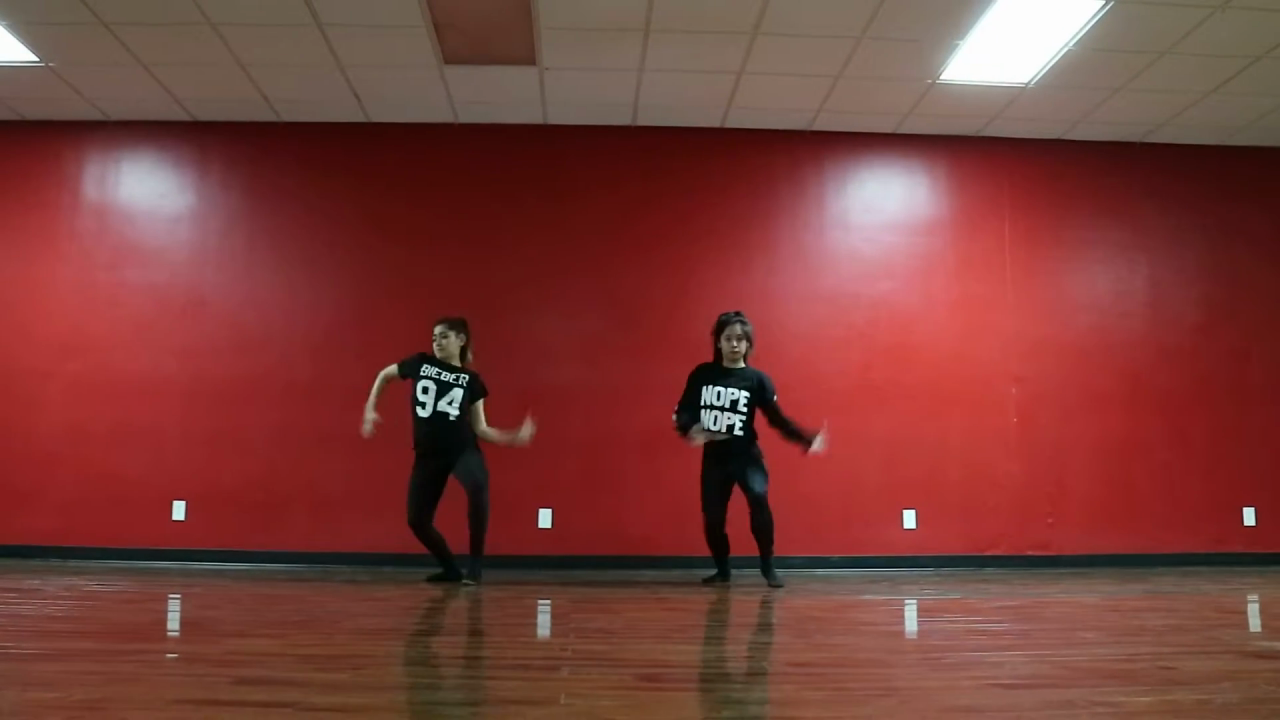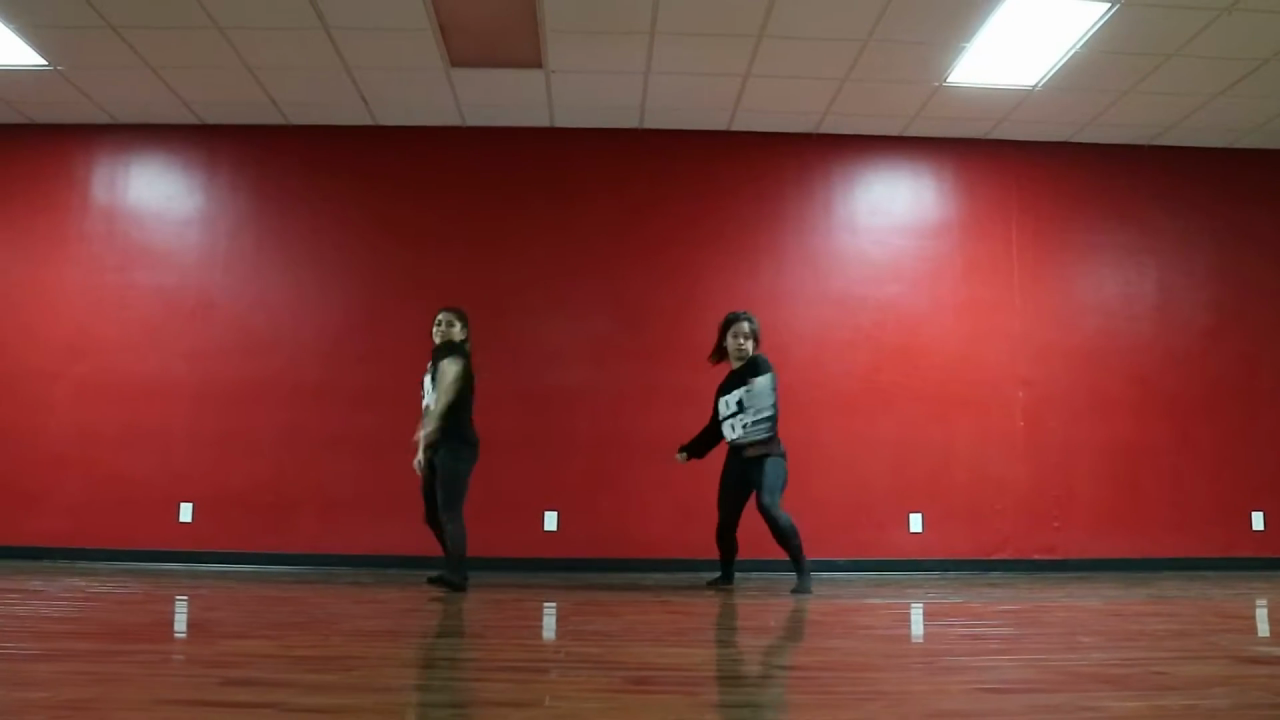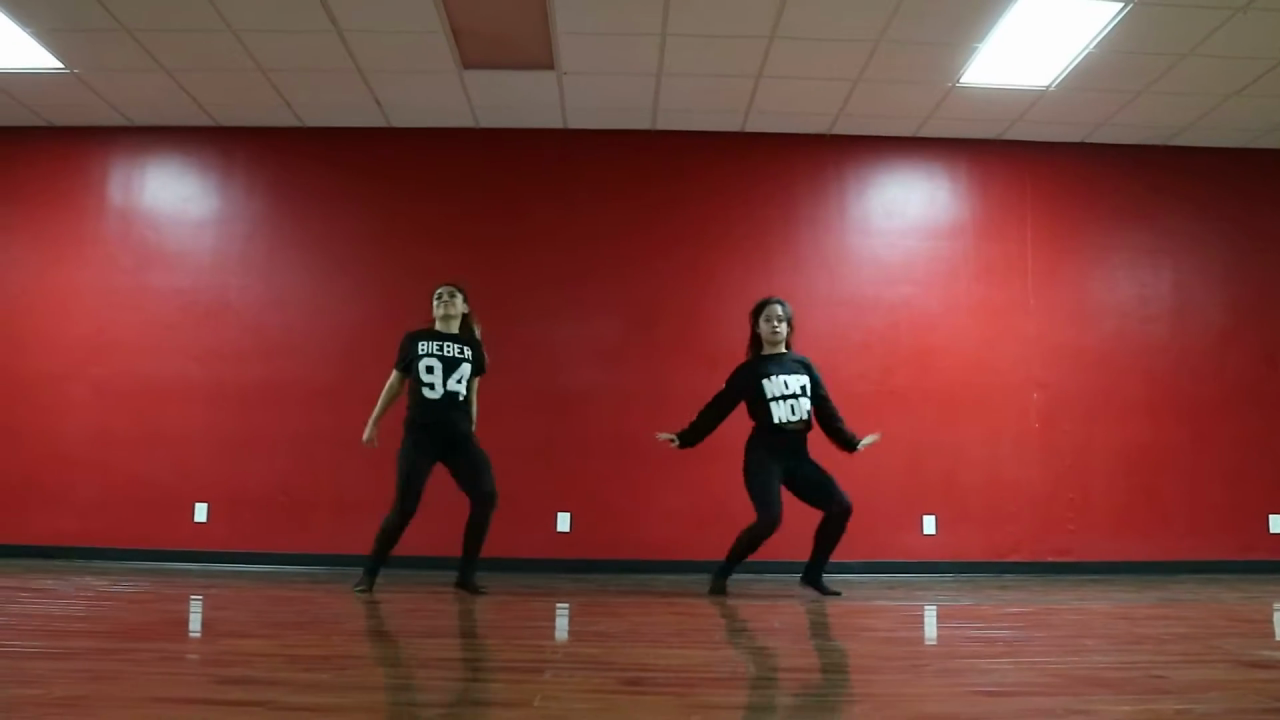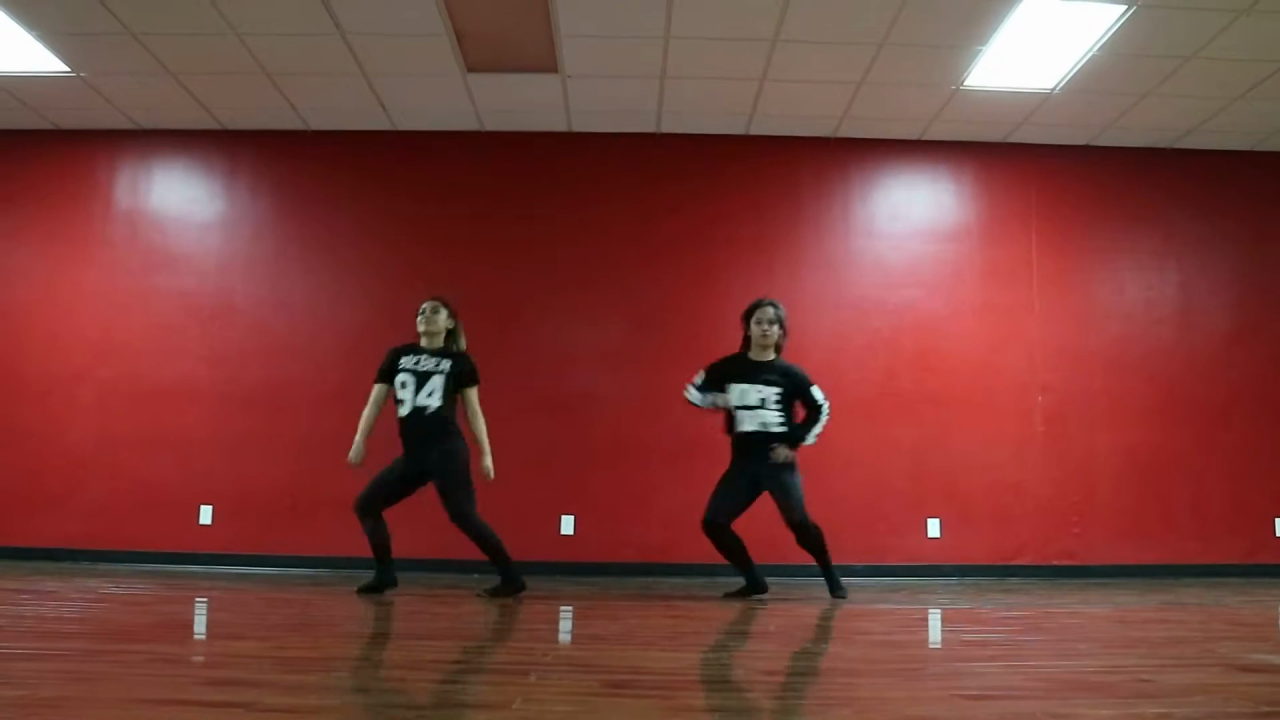
dt=0.5s
person 1, frame 1
left shoulder: (473, 380)
right shoulder: (420, 364)
left elbow: (481, 429)
right elbow: (384, 375)
left wrist: (515, 437)
right wrist: (370, 408)
left hip: (463, 450)
right hip: (427, 455)
left knee: (477, 486)
right knee: (417, 521)
left ankle: (475, 564)
right ankle: (450, 567)
person 1, frame 2
left shoulder: (452, 352)
right shoulder: (440, 359)
left elbow: (448, 382)
left wrist: (429, 424)
right wrist: (421, 451)
left hip: (457, 445)
right hip: (439, 445)
left knee: (448, 510)
right knee: (433, 514)
left ankle: (457, 574)
right ankle: (453, 570)
person 1, frame 3
left shoulder: (473, 347)
right shoulder: (414, 340)
right elbow: (394, 385)
left wrist: (471, 438)
right wrist: (371, 425)
left hip: (459, 436)
right hip: (419, 435)
left knee: (486, 495)
right knee: (405, 507)
left ankle: (466, 573)
right ankle: (370, 571)
person 1, frame 4
left shoulder: (460, 360)
right shoulder: (398, 356)
left elbow: (473, 410)
right elbow: (375, 402)
left wrist: (486, 454)
right wrist: (359, 442)
left hip: (446, 448)
right hip: (414, 453)
left knee: (463, 515)
right knee: (366, 504)
left ankle: (511, 576)
right ankle: (385, 573)
person 2, frame 1
left shoulder: (758, 379)
right shoulder: (701, 374)
left elbow: (777, 419)
right elbow: (682, 410)
left wrist: (808, 440)
right wrist: (690, 428)
left hip: (745, 454)
right hip: (714, 457)
left knee: (758, 496)
right knee: (712, 519)
left ankle: (768, 568)
right ankle: (722, 569)
person 2, frame 2
left shoulder: (759, 367)
right shoulder: (726, 385)
left elbow: (762, 400)
right elbow: (715, 428)
left wrist: (761, 439)
right wrist: (689, 451)
left hip: (768, 454)
right hip: (737, 459)
left knee: (768, 507)
right knee: (725, 522)
left ankle: (803, 571)
right ankle: (726, 574)
person 2, frame 3
left shoulder: (803, 365)
right shoulder: (748, 371)
left elbow: (824, 410)
right elbow: (717, 409)
left wrist: (850, 441)
right wrist: (685, 438)
left hip: (798, 454)
right hip: (763, 454)
left knee: (841, 507)
right knee: (769, 519)
left ankle: (812, 573)
right ankle: (723, 572)
person 2, frame 4
left shoulder: (788, 373)
right shoulder: (728, 366)
left elbow: (820, 409)
right elbow: (693, 391)
left wrist: (796, 443)
right wrist: (716, 399)
left hip: (777, 459)
right hip: (742, 461)
left knee: (798, 520)
right knee: (712, 522)
left ankle: (832, 579)
right ankle: (754, 580)
